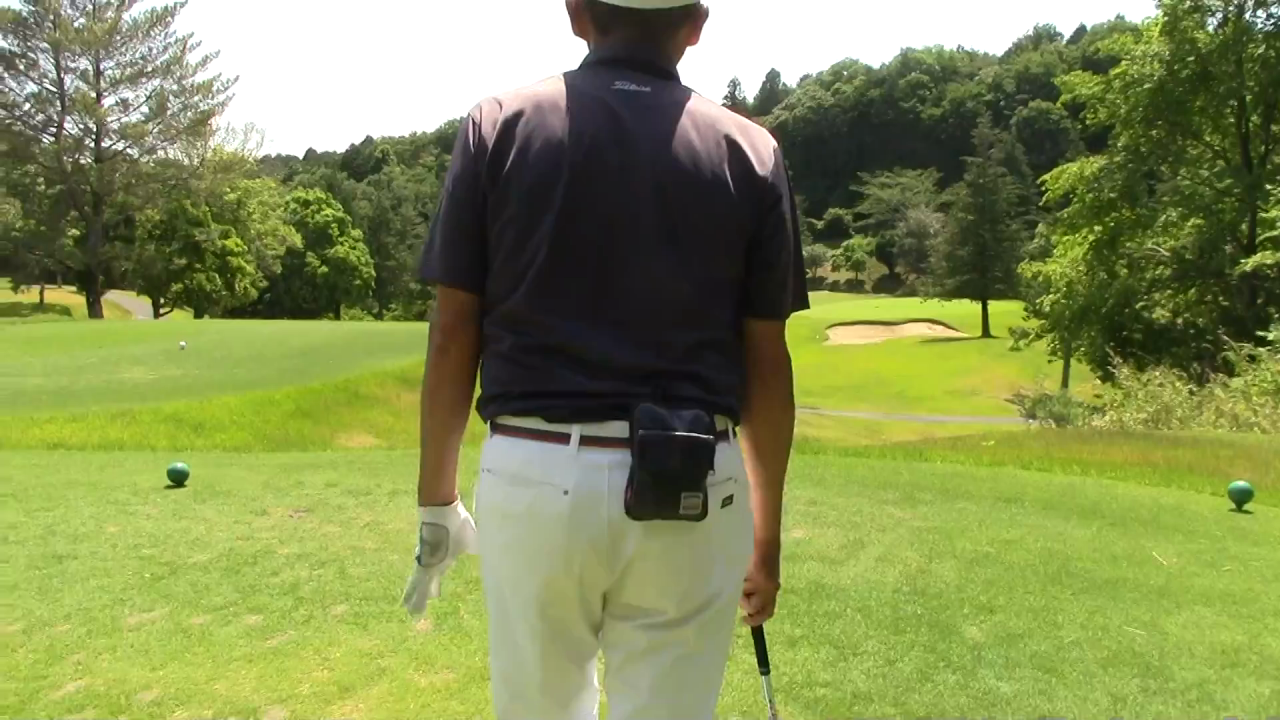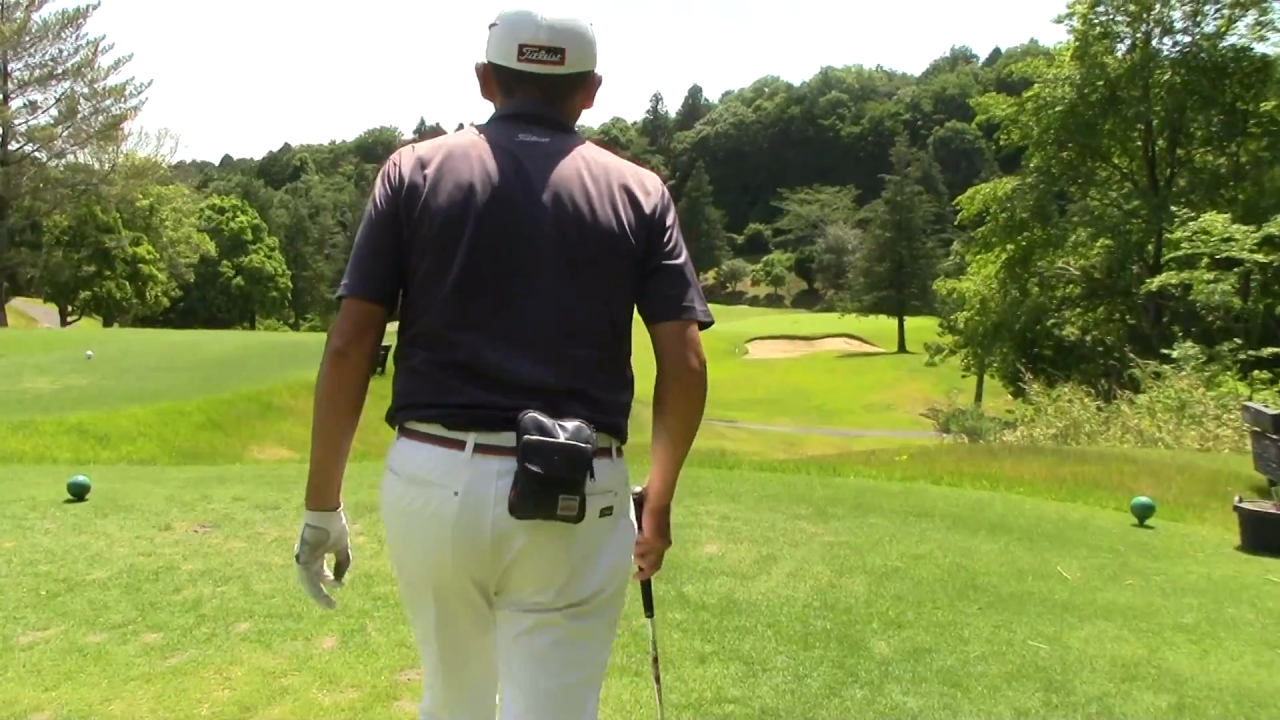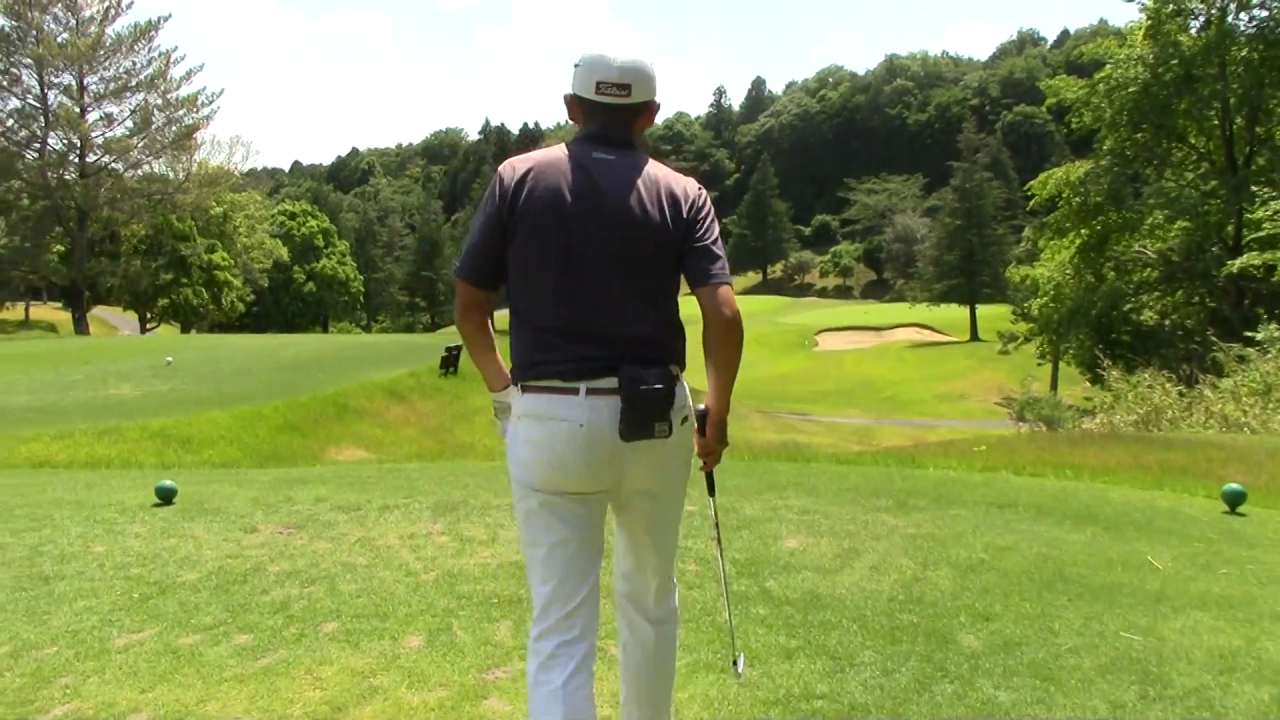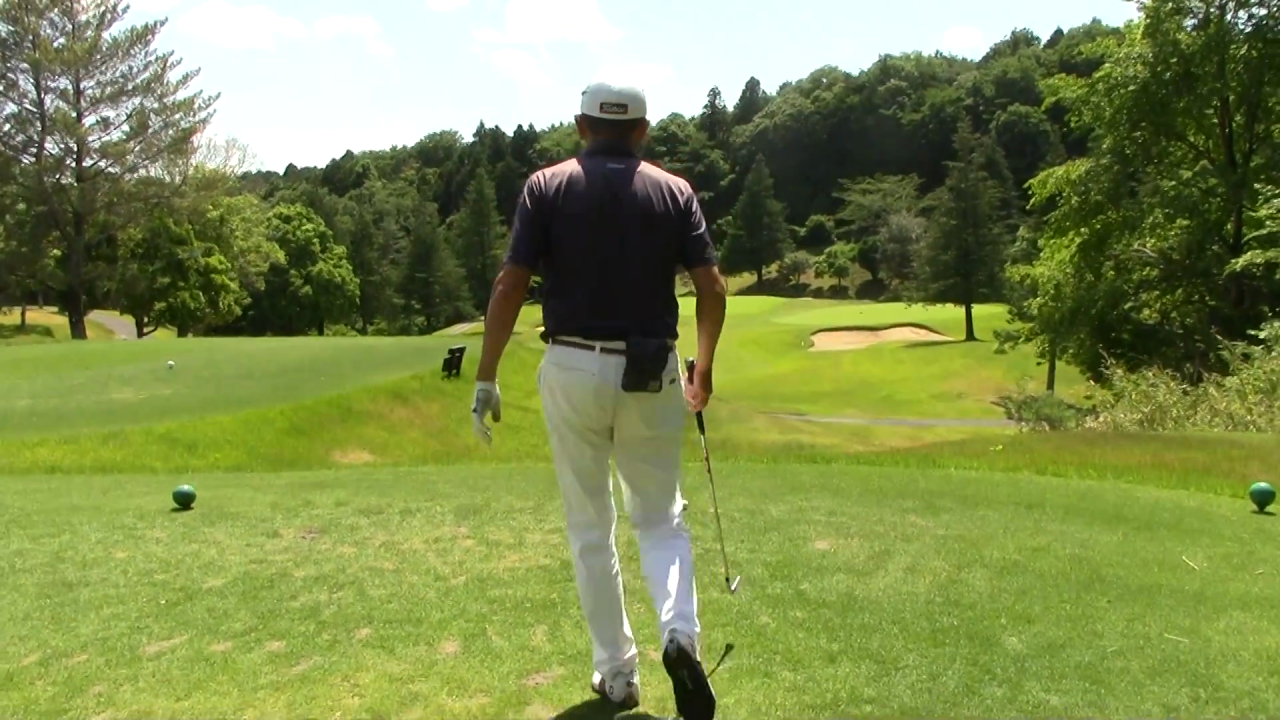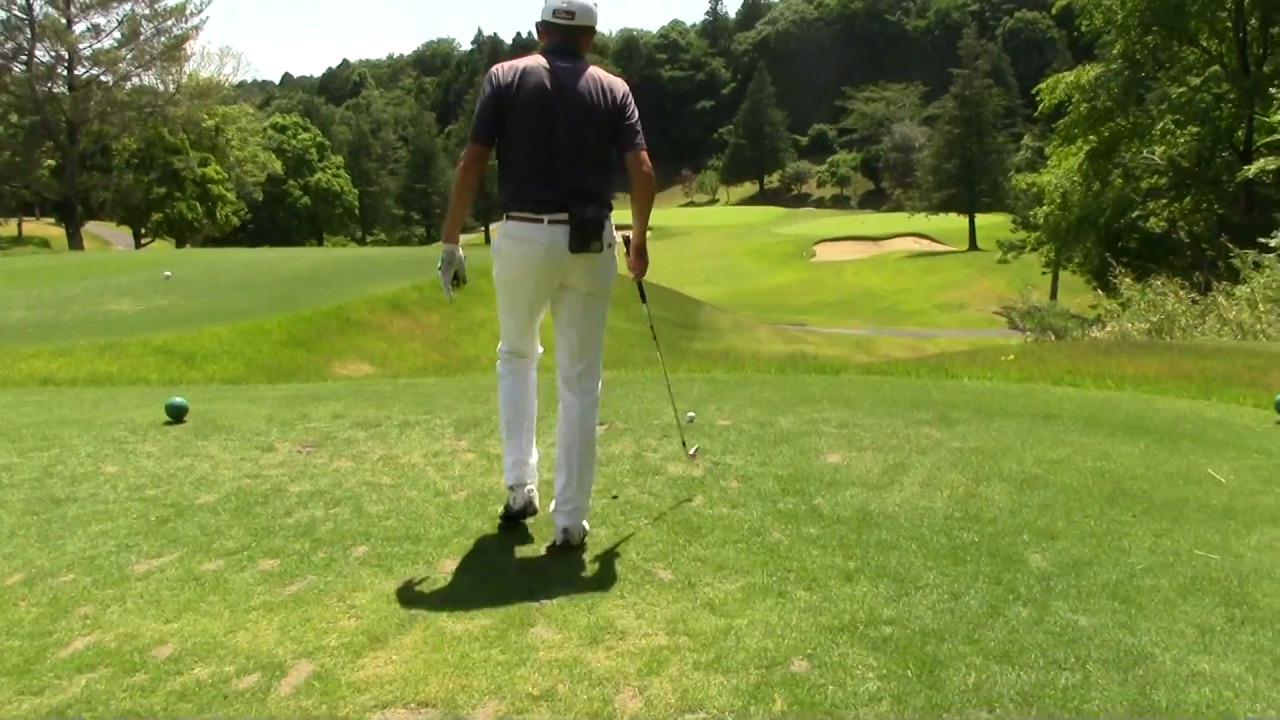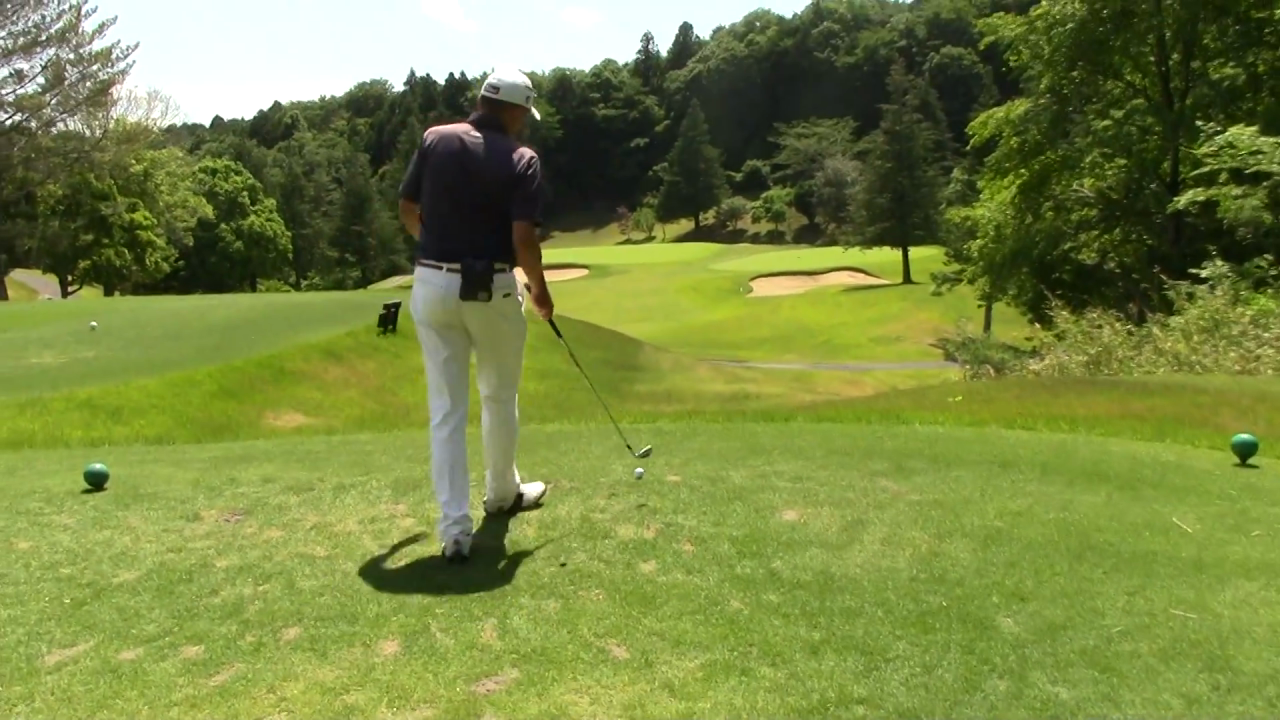
dt=0.7s
person 1, frame 1
left shoulder: (498, 126)
right shoulder: (748, 150)
left elbow: (452, 335)
right elbow: (766, 361)
left wrist: (436, 502)
right wrist: (767, 530)
left hip: (533, 479)
right hip: (689, 493)
person 1, frame 2
left shoulder: (415, 170)
right shoulder: (636, 191)
left elbow: (348, 345)
right elbow: (684, 365)
left wrist: (320, 502)
right wrist: (660, 499)
left hip: (431, 481)
right hip: (575, 498)
person 1, frame 3
left shoulder: (517, 178)
right shoulder: (680, 192)
left elbow: (469, 307)
right elbow: (722, 314)
left wrist: (502, 386)
right wrist: (717, 414)
left hip: (550, 419)
right hip: (652, 420)
left knee: (560, 626)
right knee: (649, 597)
person 1, frame 4
left shoulder: (547, 185)
right shoulder: (674, 190)
left elbow: (510, 285)
right elbow: (712, 288)
left wrist: (486, 379)
right wrist: (703, 368)
left hip: (572, 371)
right hip: (652, 376)
left knee: (590, 528)
right knee: (659, 521)
right ankle: (679, 635)
person 1, frame 5
left shoulder: (506, 76)
right shoulder: (613, 88)
left elbow: (470, 161)
right elbow: (642, 170)
left wrist: (450, 241)
right wrist: (640, 240)
left hip: (523, 239)
right hip: (591, 243)
left knee: (517, 358)
right knee: (580, 383)
left ankle: (519, 486)
right ankle: (571, 519)
person 1, frame 6
left shoulder: (435, 139)
right shoulder: (523, 160)
left elbow: (408, 212)
right elbow: (523, 239)
right wrist: (540, 289)
left hip: (433, 285)
right hip: (493, 288)
left knee: (447, 412)
right knee: (499, 397)
left ankle: (455, 530)
right ankle: (503, 493)
